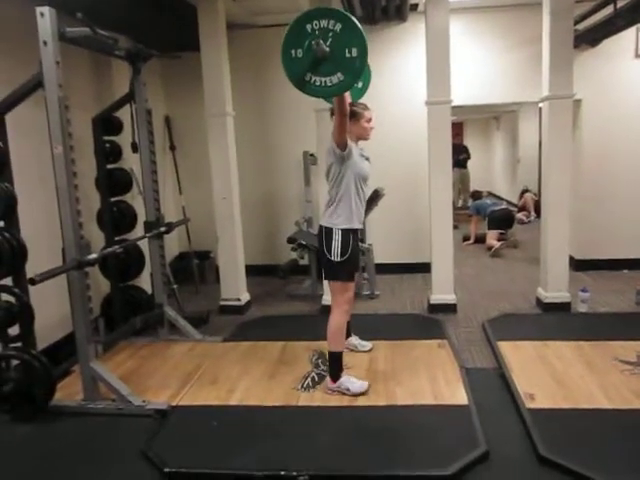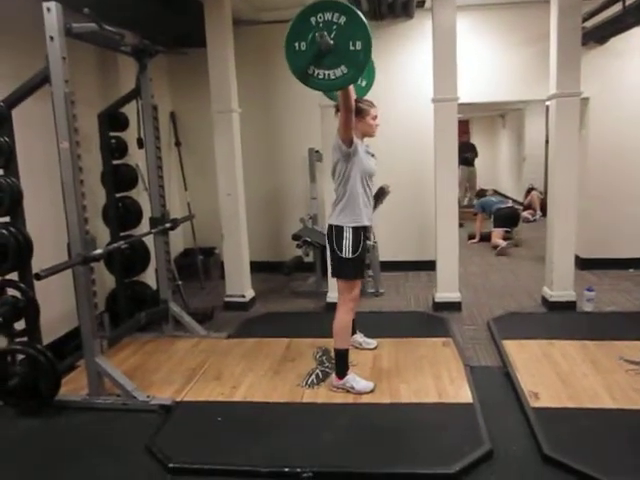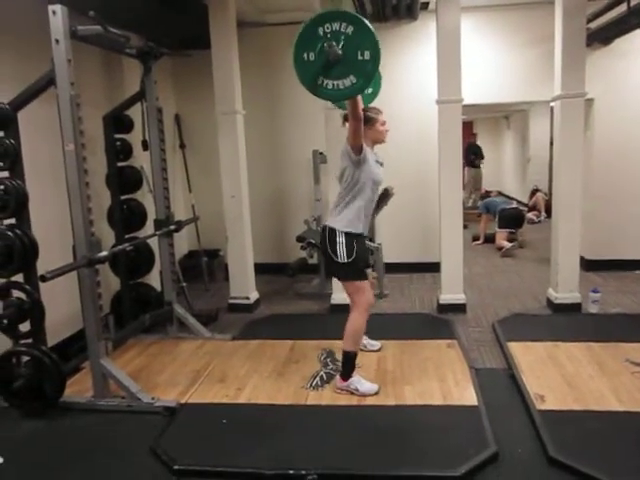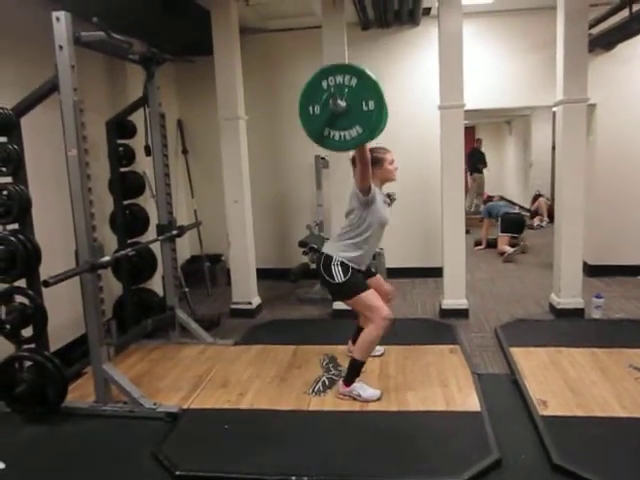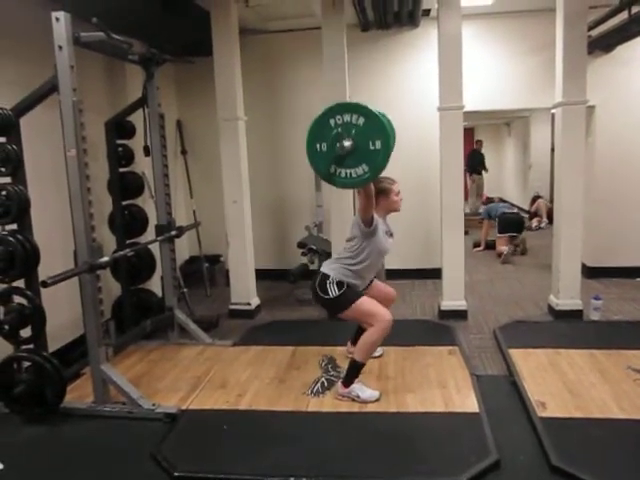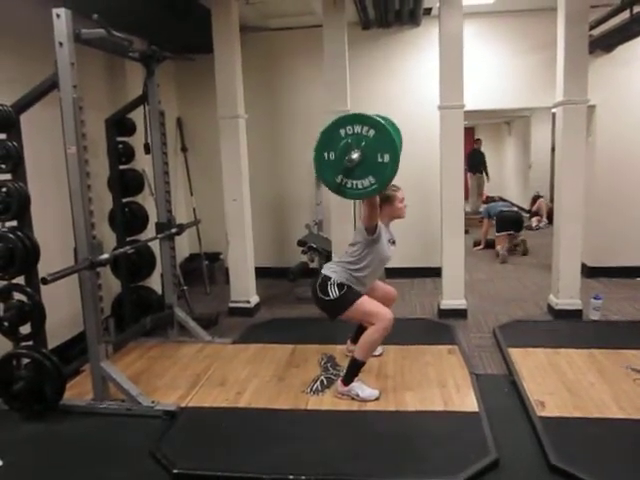
dt=0.3s
person 1, frame 1
left shoulder: (354, 149)
right shoulder: (341, 148)
left elbow: (347, 111)
right elbow: (341, 113)
left hip: (348, 229)
right hip: (337, 232)
left knee: (348, 294)
right knee: (342, 300)
left ankle: (346, 337)
right ankle: (336, 377)
person 1, frame 2
left shoulder: (360, 146)
right shoulder: (346, 145)
left elbow: (352, 109)
right elbow: (346, 109)
left wrist: (353, 83)
left hip: (356, 227)
right hip: (346, 229)
left knee: (354, 292)
right knee: (348, 299)
left ankle: (351, 334)
right ankle: (341, 375)
person 1, frame 3
left shoulder: (369, 154)
right shoulder: (357, 152)
left elbow: (356, 116)
right elbow: (355, 117)
left hip: (353, 234)
right hip: (340, 236)
left knee: (365, 290)
right knee: (363, 302)
left ankle: (356, 337)
right ankle: (346, 378)
person 1, frame 4
left shoulder: (378, 192)
right shoulder: (366, 192)
left elbow: (367, 159)
right elbow: (363, 161)
left hip: (353, 261)
right hip: (336, 264)
left knee: (385, 294)
right knee: (381, 316)
left ankle: (356, 343)
right ankle: (349, 383)
person 1, frame 5
left shoulder: (381, 220)
right shoulder: (369, 222)
left elbow: (368, 191)
right elbow: (365, 192)
left hip: (346, 280)
right hip: (331, 284)
left knee: (388, 296)
right knee: (383, 319)
left ankle: (355, 344)
right ankle: (348, 385)
person 1, frame 6
left shoulder: (384, 226)
right shoulder: (373, 229)
left elbow: (371, 200)
right elbow: (371, 200)
left hip: (346, 282)
right hip: (331, 287)
left knee: (389, 296)
right knee: (384, 319)
left ankle: (355, 343)
right ankle: (347, 383)
